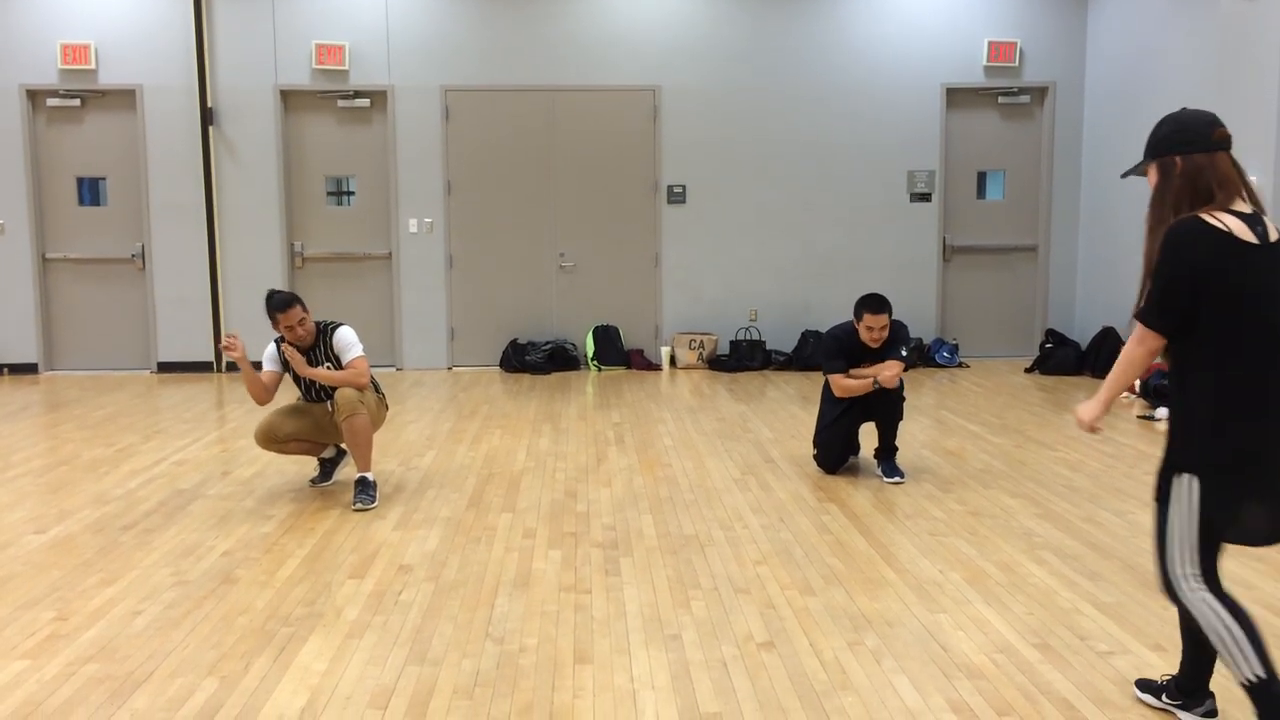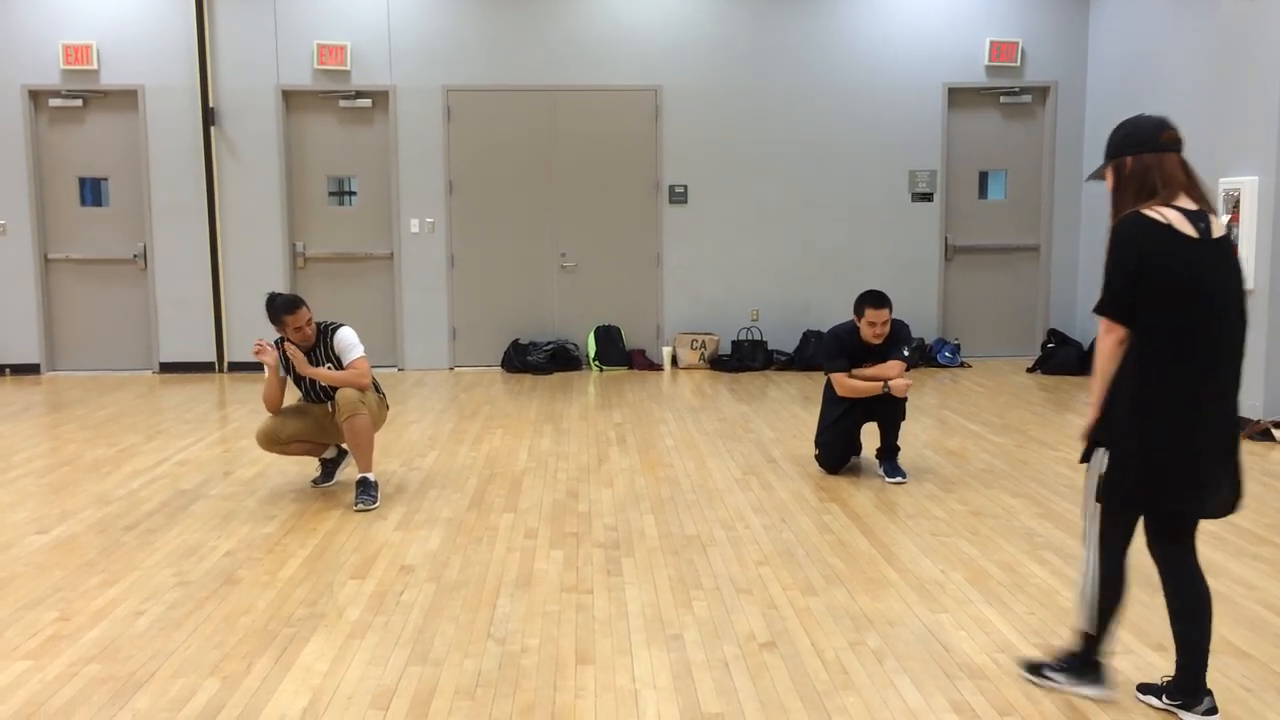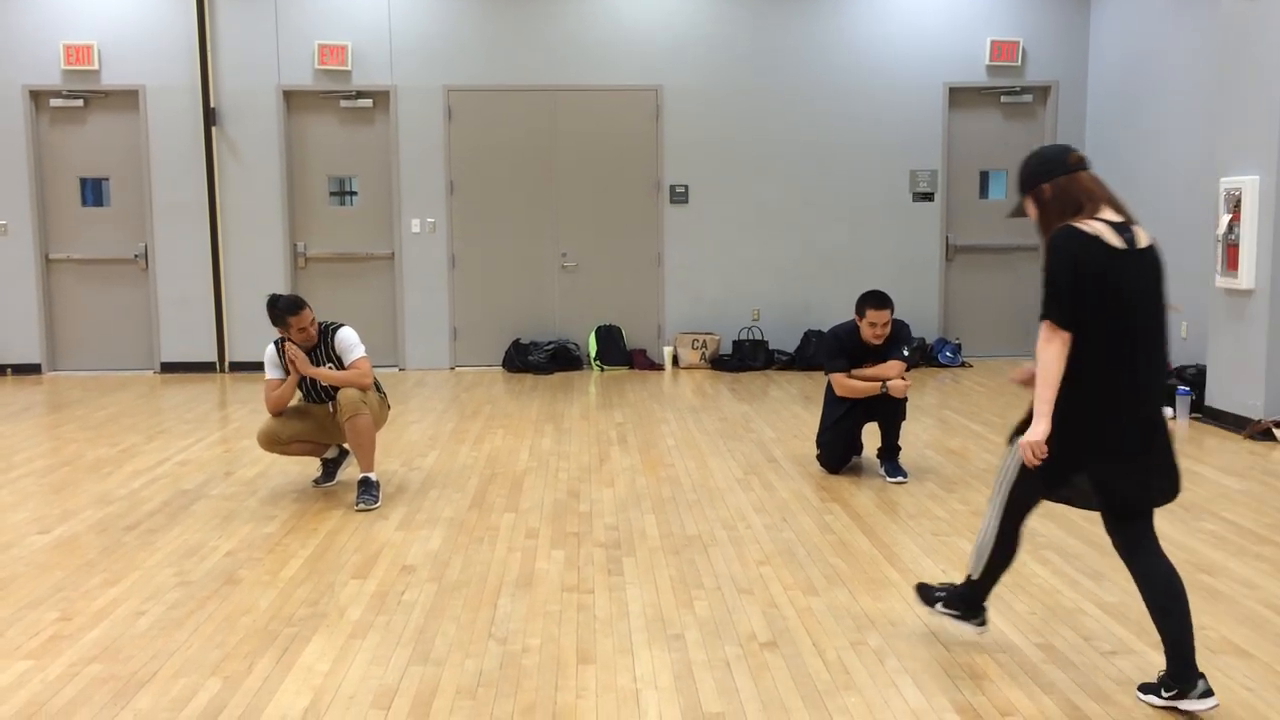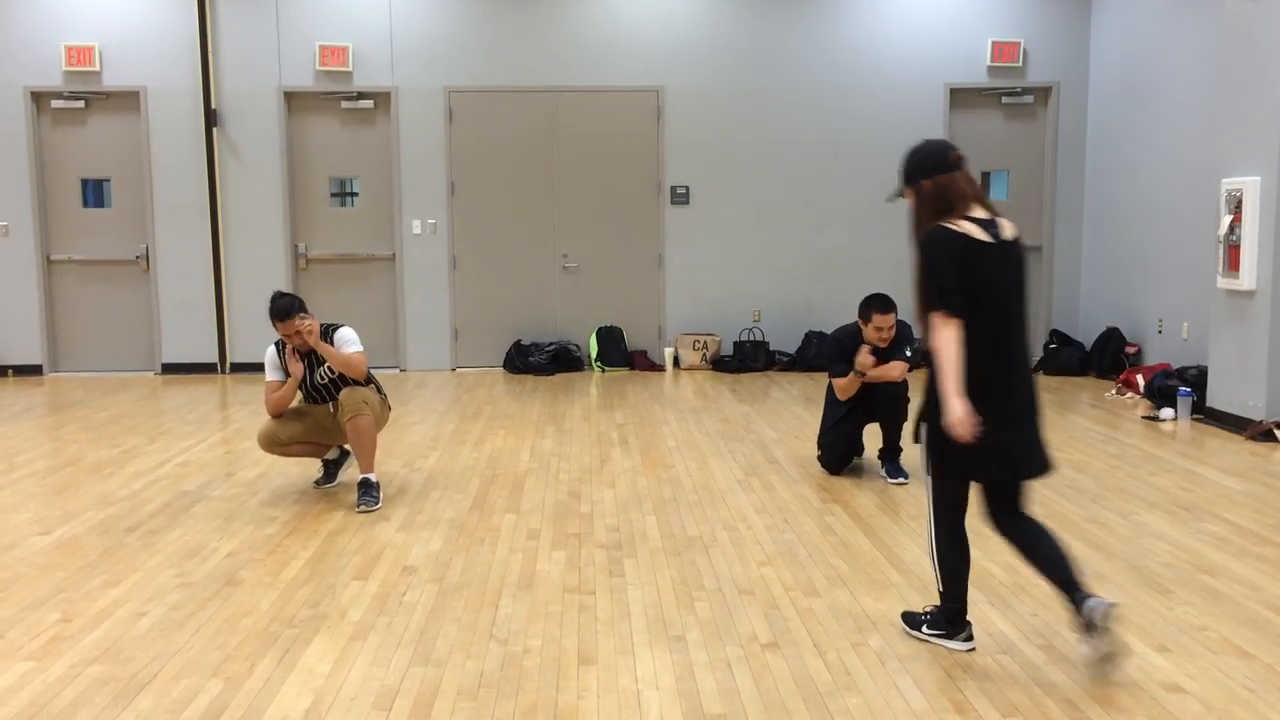
dt=0.3s
person 1, frame 1
left shoulder: (1190, 236)
left elbow: (1150, 337)
left wrist: (1099, 402)
left hip: (1212, 433)
left knee: (1187, 577)
right knee: (1193, 559)
person 1, frame 2
left shoulder: (1136, 229)
right shoulder: (1216, 232)
left elbow: (1116, 331)
right elbow: (1222, 331)
left wrist: (1095, 409)
left hip: (1146, 416)
right hip: (1204, 420)
left knee: (1106, 538)
right knee: (1175, 550)
left ankle: (1087, 663)
person 1, frame 3
left shoulder: (1069, 244)
right shoulder: (1139, 241)
left elbow: (1058, 331)
left wrist: (1042, 415)
right wrist: (1045, 365)
left hip: (1080, 416)
right hip: (1135, 419)
left knee: (1008, 506)
right knee: (1138, 541)
left ankle: (968, 604)
right ankle: (1186, 678)
person 1, frame 4
left shoulder: (940, 239)
right shoulder: (1006, 234)
left elbow: (945, 321)
left wrist: (953, 397)
left hip: (966, 401)
right hip: (1012, 397)
left knee: (946, 510)
right knee: (1011, 515)
left ankle: (950, 622)
right ankle: (1084, 603)
person 2, frame 1
left shoulder: (339, 334)
right shoulder: (276, 350)
left elbow: (361, 378)
right elbow: (263, 398)
left wrist: (307, 370)
right wrist: (243, 362)
left hip: (364, 408)
right hip: (321, 414)
left knee: (346, 396)
right knee: (265, 434)
left ankle: (366, 480)
right ankle: (331, 455)
person 2, frame 2
left shoulder: (340, 335)
right shoulder: (278, 350)
left elbow: (364, 379)
right elbow: (273, 407)
left wrist: (310, 370)
right wrist: (272, 368)
left hip: (365, 409)
right hip: (320, 415)
left knee: (348, 396)
right knee: (267, 436)
left ankle: (367, 480)
right ankle: (331, 455)
person 2, frame 3
left shoulder: (340, 335)
right shoulder: (275, 351)
left elbow: (366, 379)
right elbow: (273, 407)
left wrist: (311, 370)
right wrist: (294, 376)
left hip: (366, 408)
right hip: (321, 414)
left knee: (349, 396)
right knee: (268, 436)
left ankle: (368, 479)
right ankle: (332, 454)
person 2, frame 4
left shoulder: (340, 334)
right shoulder: (276, 353)
left elbow: (359, 371)
right elbow: (273, 409)
left wrist: (317, 343)
right wrist: (295, 379)
left hip: (366, 408)
right hip: (321, 415)
left knee: (352, 397)
right knee: (268, 438)
left ankle: (369, 481)
right ankle: (333, 456)
person 3, frame 1
left shoulder: (899, 331)
right shoulder: (835, 337)
left elbow: (894, 372)
right elbow: (839, 388)
left wrist: (849, 372)
right wrist: (877, 381)
left hip: (880, 399)
right hip: (844, 400)
left knee: (892, 388)
right knee: (828, 462)
left ankle: (886, 457)
right ankle: (850, 444)
person 3, frame 2
left shoulder: (900, 331)
right shoulder: (836, 337)
left elbow: (894, 371)
right elbow: (842, 387)
left wrist: (852, 372)
right wrist: (886, 386)
left hip: (880, 399)
right hip: (845, 400)
left knee: (894, 394)
right knee: (830, 462)
left ankle: (888, 457)
right ankle: (851, 444)
person 3, frame 3
left shoulder: (900, 331)
right shoulder: (836, 336)
left elbow: (894, 371)
right elbow: (841, 387)
left wrist: (851, 372)
right wrist: (884, 386)
left hip: (882, 398)
right hip: (846, 400)
left knee: (895, 392)
right knee: (831, 462)
left ankle: (889, 458)
right ankle: (852, 444)
person 3, frame 4
left shoulder: (902, 332)
right shoulder: (840, 339)
left elbow: (896, 373)
right elbow: (842, 393)
left wrist: (861, 374)
right wrist: (858, 371)
left hip: (883, 399)
right hip: (848, 398)
left knee: (896, 388)
right knee: (832, 463)
left ankle: (890, 458)
right ankle: (853, 446)
